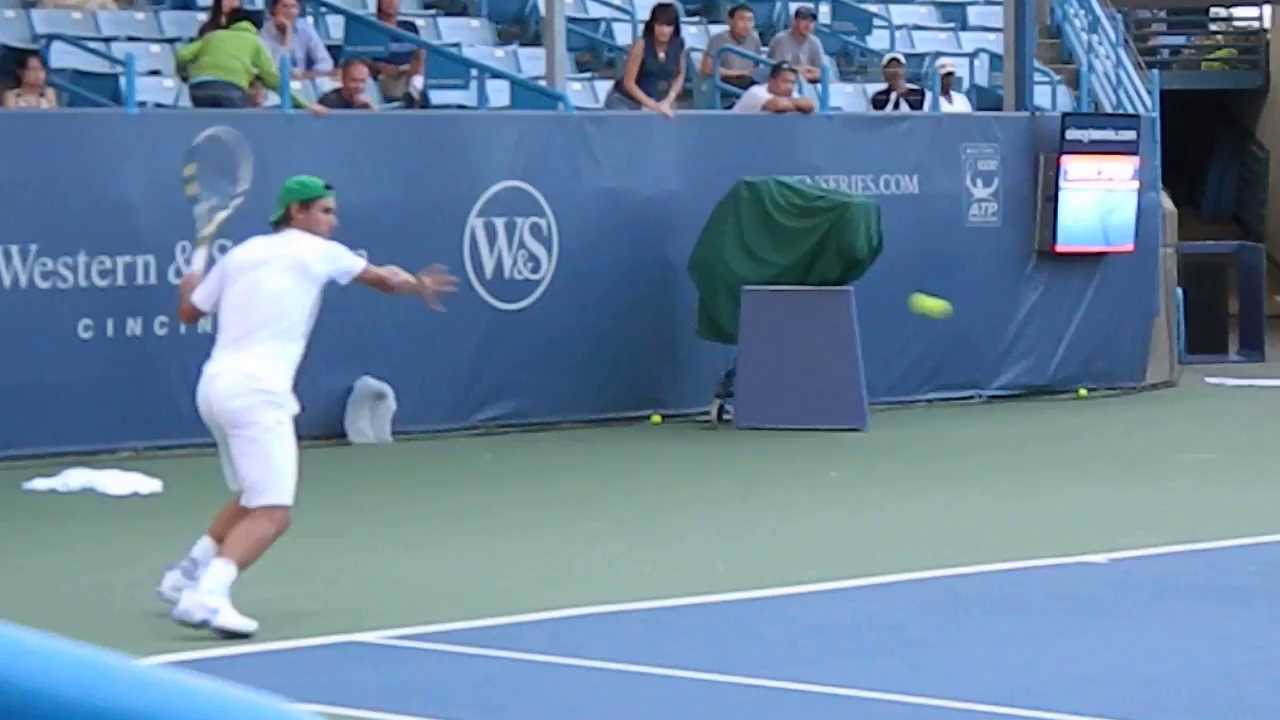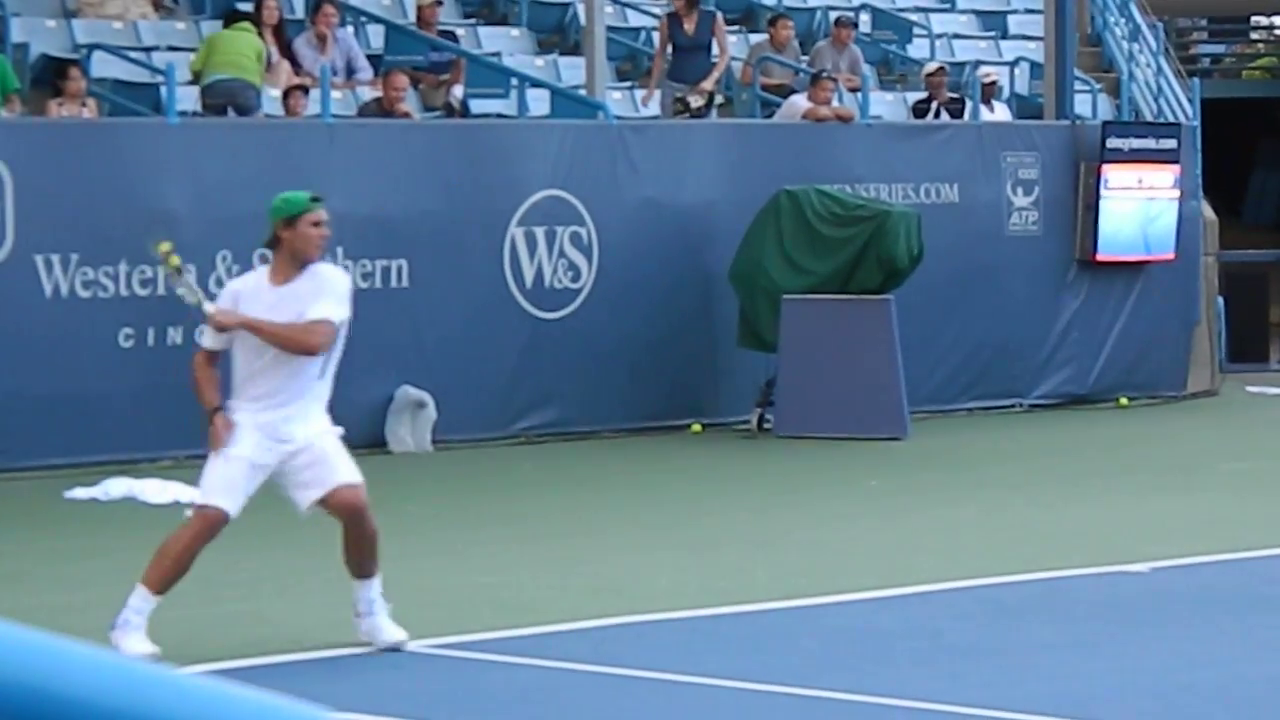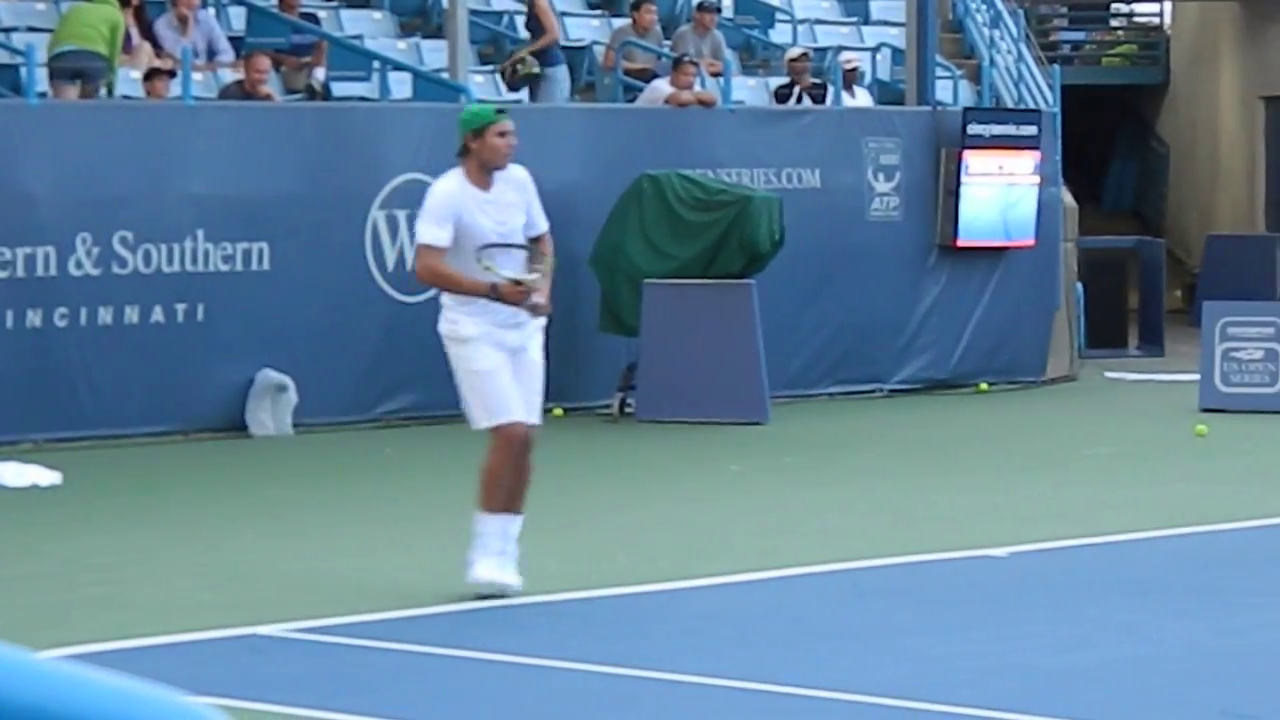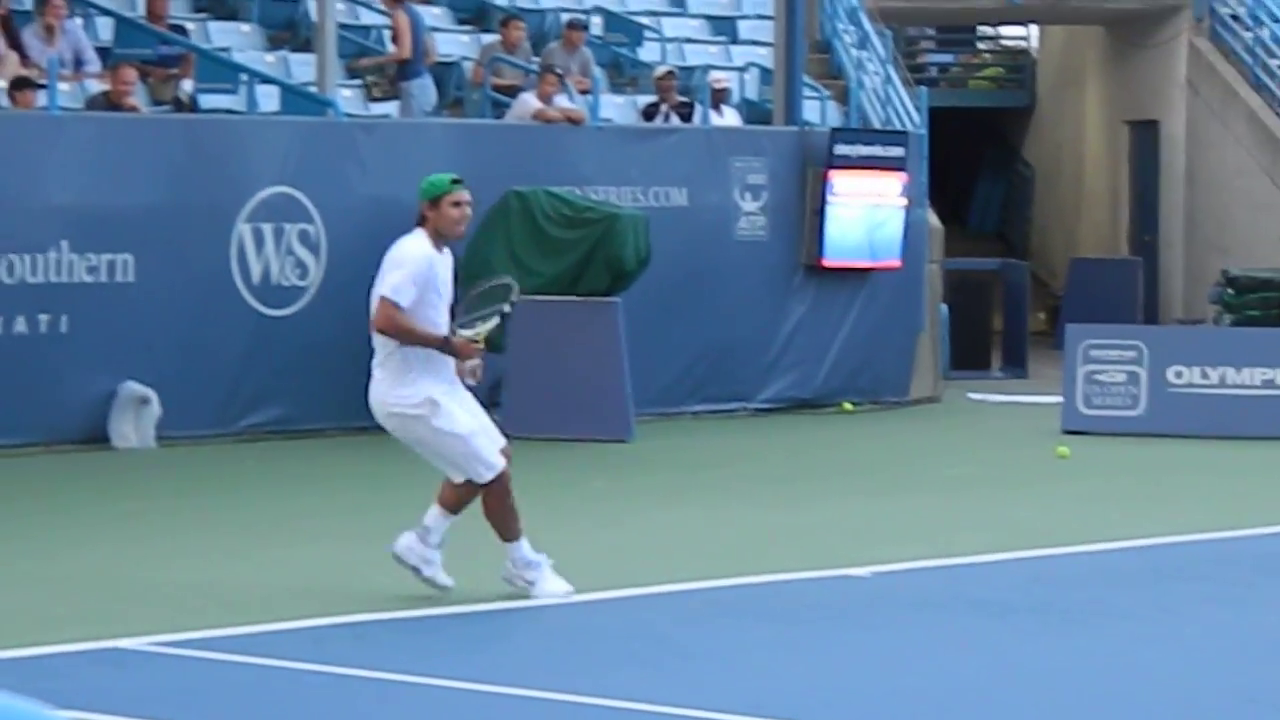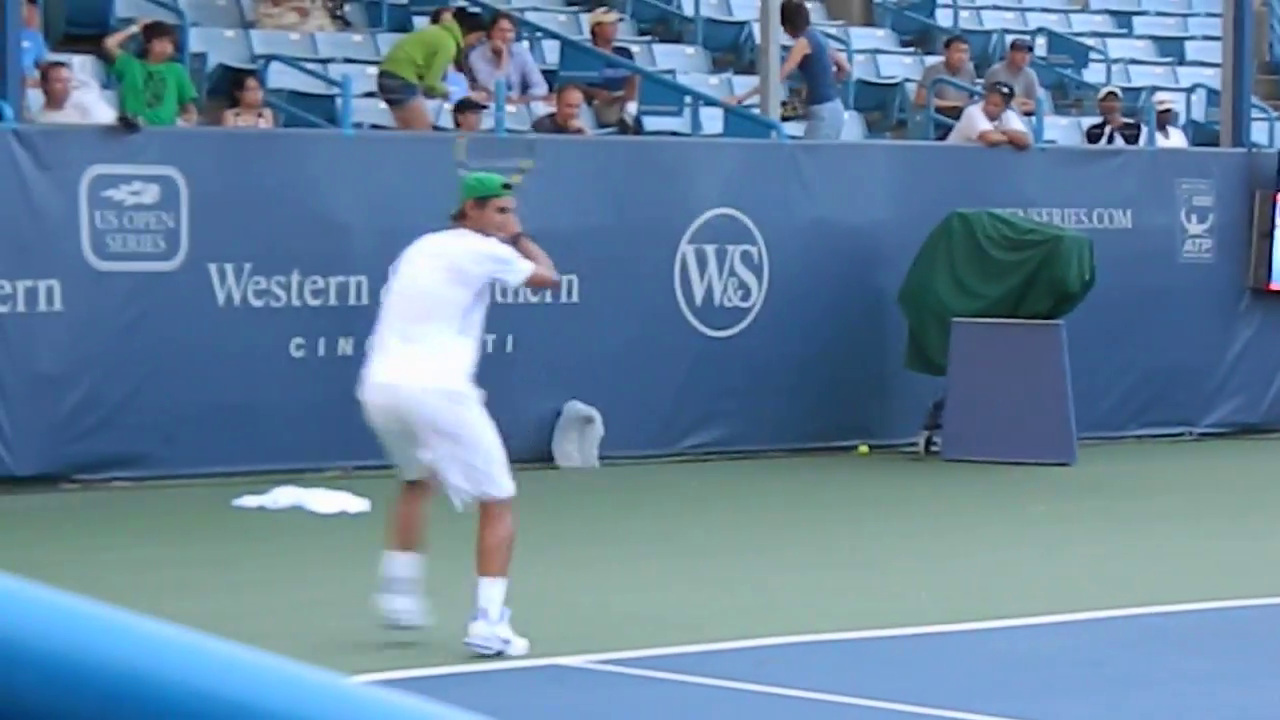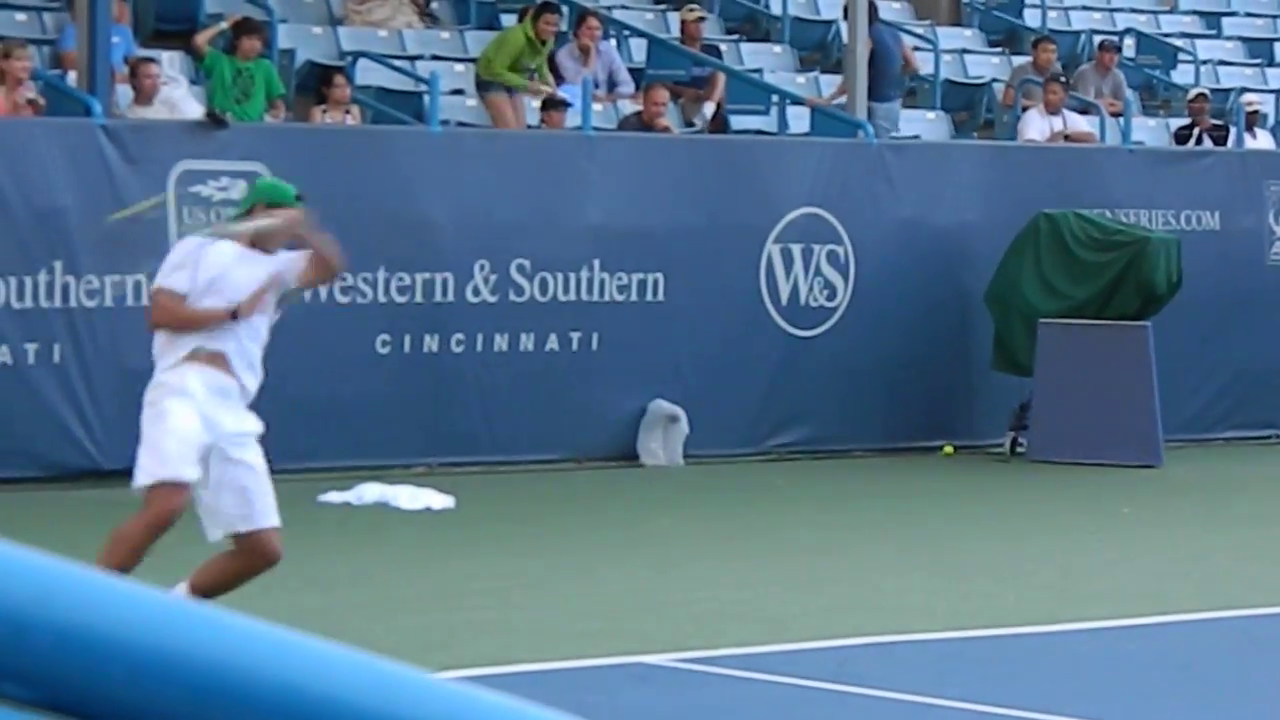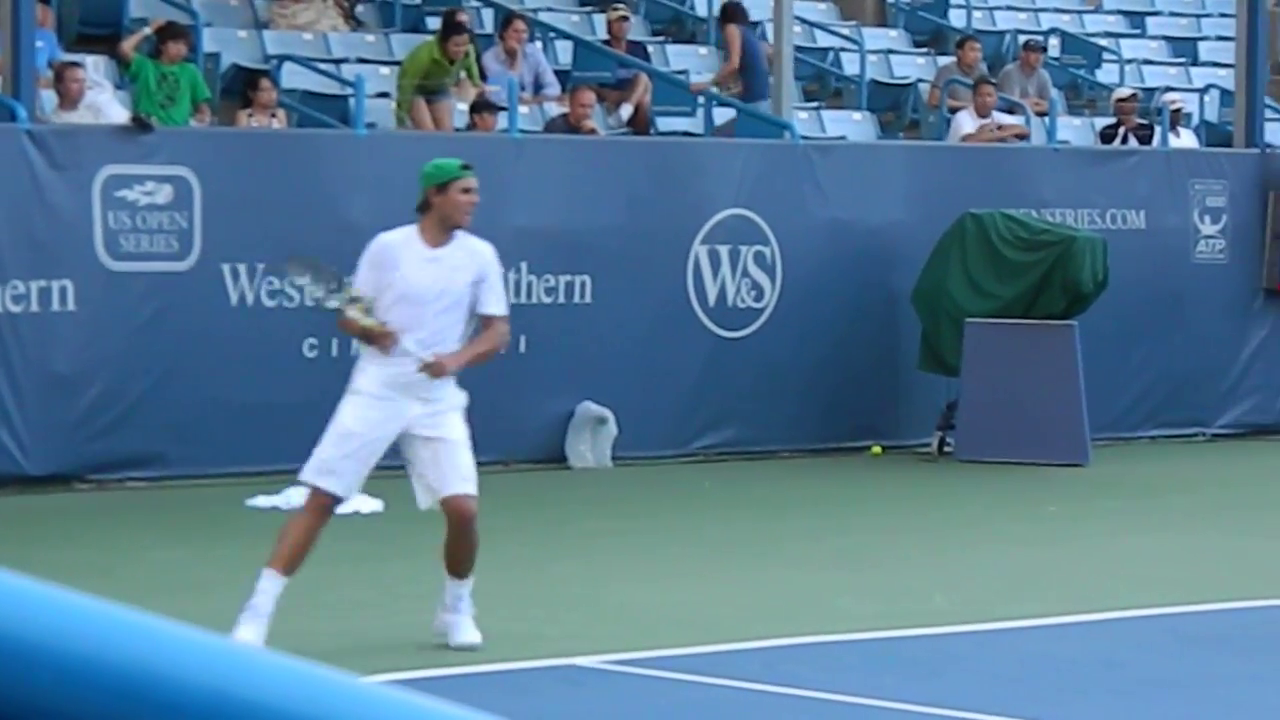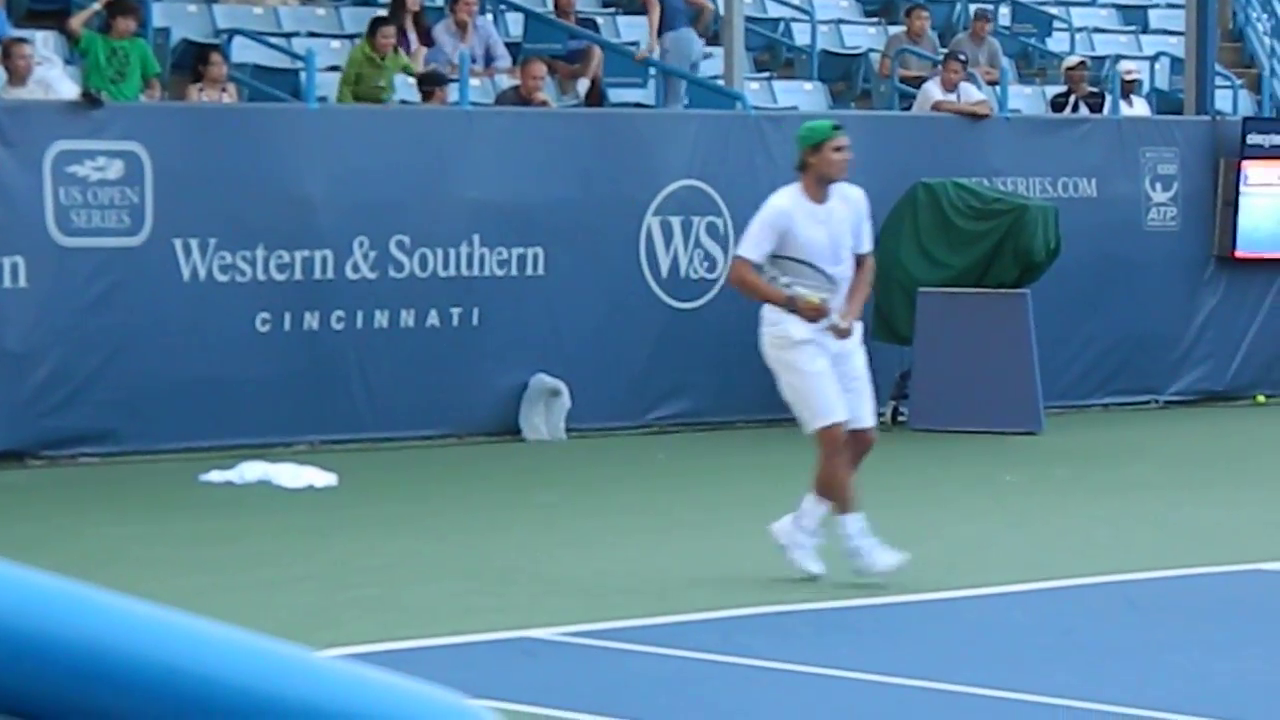
dt=0.7s
person 1, frame 1
left shoulder: (240, 254)
right shoulder: (314, 251)
left elbow: (187, 311)
right elbow: (383, 278)
left wrist: (193, 281)
right wrist: (423, 284)
left hip: (215, 385)
right hip: (256, 390)
left knee: (254, 500)
right knee: (272, 516)
left ankle: (186, 577)
right ankle: (208, 598)
person 1, frame 2
left shoulder: (334, 280)
right shoulder: (239, 290)
left elbow: (313, 342)
right elbow: (204, 358)
left wrist: (243, 321)
right wrist: (215, 413)
left hip: (306, 427)
right hip: (247, 428)
left knee: (354, 505)
right knee: (207, 519)
left ankle: (370, 609)
right ankle: (132, 619)
person 1, frame 3
left shoulder: (520, 181)
right shoulder: (445, 195)
left elbow: (541, 243)
right elbow: (425, 268)
left wrist: (541, 288)
right wrist: (493, 292)
left hip: (521, 326)
right hip: (469, 331)
left knee: (526, 436)
right knee: (510, 433)
left ankle: (501, 544)
right ankle: (485, 548)
person 1, frame 4
left shoulder: (438, 255)
right shoulder: (415, 254)
right elbow: (383, 320)
left wrist: (458, 358)
right wrist: (446, 343)
left hip: (436, 386)
right hip: (413, 398)
left knee: (492, 458)
right knee: (495, 475)
left ankle: (422, 541)
right ankle: (526, 566)
person 1, frame 5
left shoulder: (419, 249)
right shoulder: (484, 251)
right elbow: (546, 277)
right wrist: (516, 238)
left hip: (380, 385)
right hip: (436, 389)
left knee: (420, 482)
right knee: (496, 508)
left ankle: (400, 591)
right ankle: (489, 622)
person 1, frame 6
left shoulder: (281, 267)
right shoulder: (201, 251)
left elbow: (328, 269)
right elbow: (161, 314)
left wrist: (306, 231)
right wrist: (235, 311)
left hip: (233, 415)
right hip: (183, 395)
left knee: (264, 549)
right knee: (165, 505)
person 1, frame 7
left shoulder: (481, 256)
right shoulder: (385, 247)
left elbow: (497, 333)
right elbow: (348, 313)
left wrist: (456, 360)
right wrist: (367, 333)
left hip: (436, 401)
right hip: (372, 392)
left knee: (463, 510)
right knee: (320, 501)
left ankle: (456, 609)
right ankle: (259, 611)
person 1, frame 8
left shoulder: (854, 198)
right shoulder: (780, 208)
left elbow: (864, 263)
right elbow: (739, 272)
left wrist: (851, 312)
right wrist: (792, 303)
left hip: (839, 336)
right hip: (792, 335)
left knee: (861, 439)
right knee: (834, 434)
left ankle: (798, 526)
right ankle: (856, 541)
